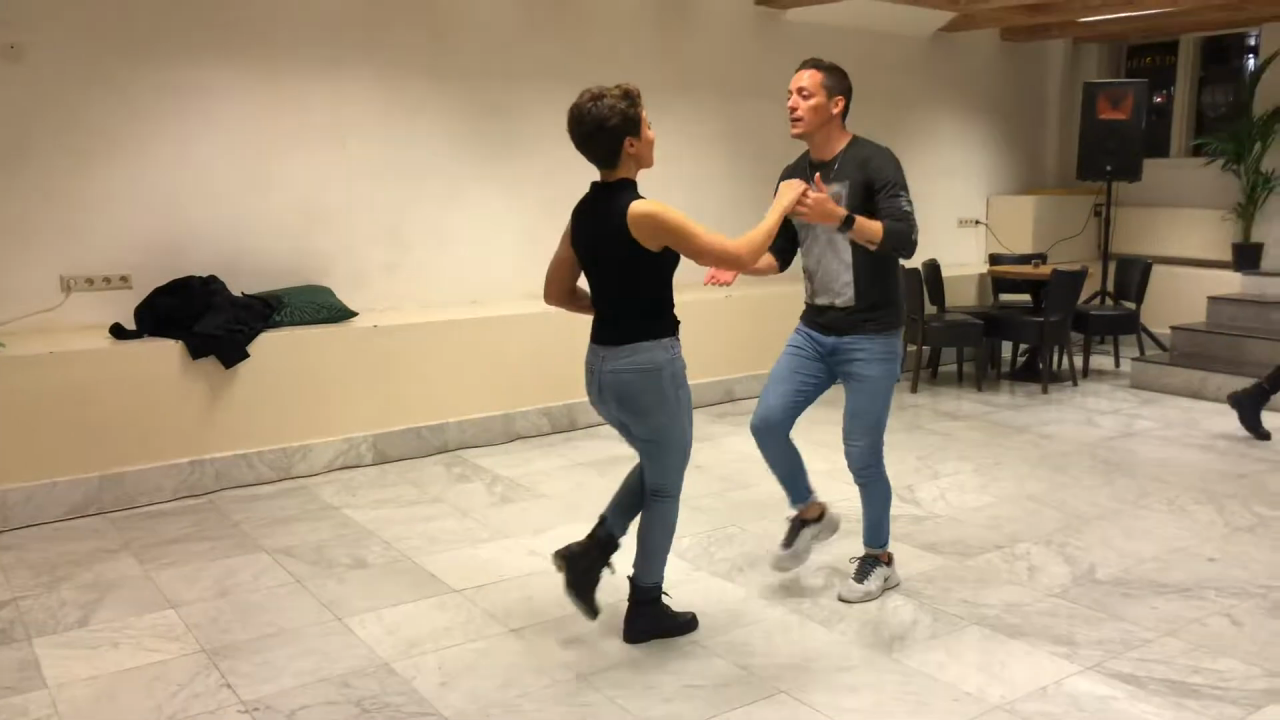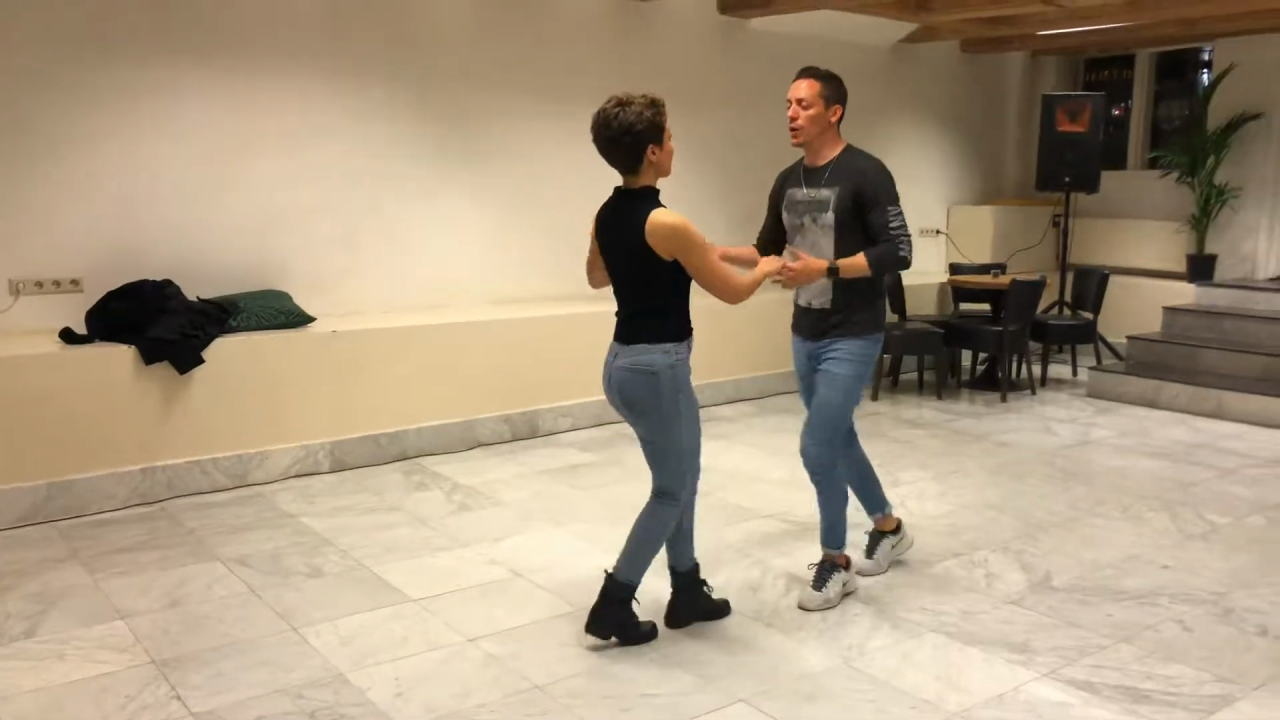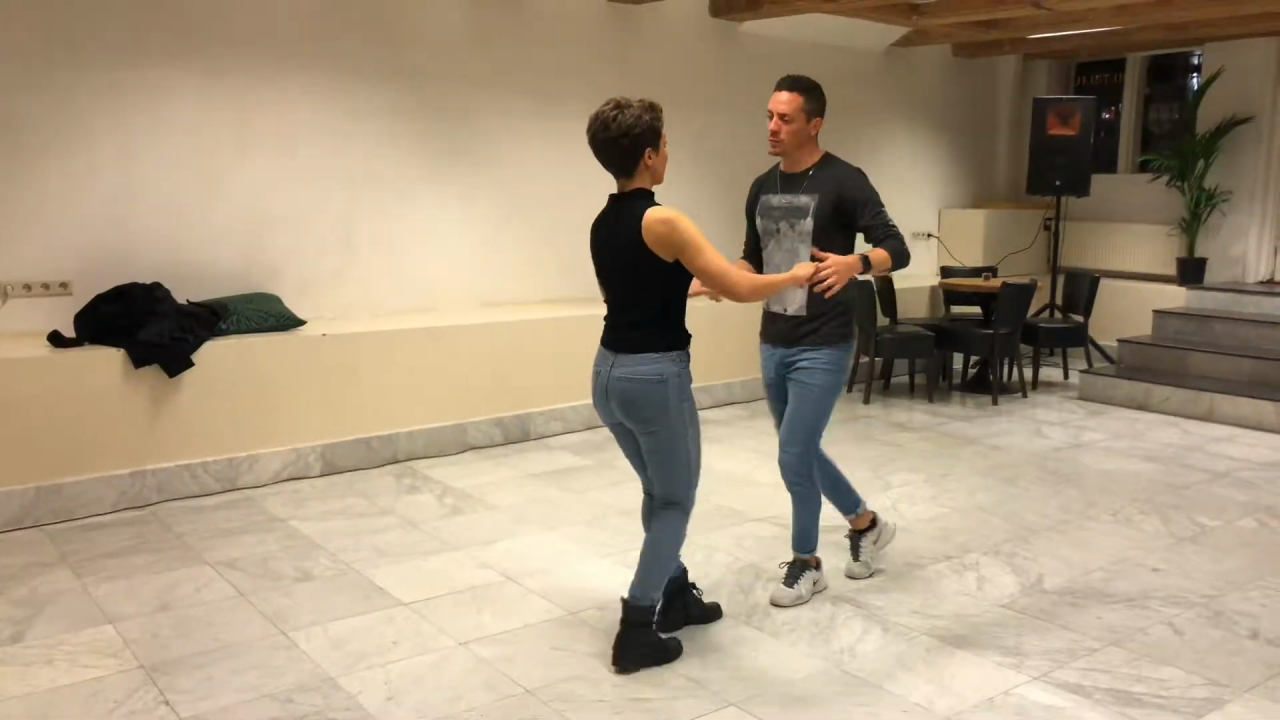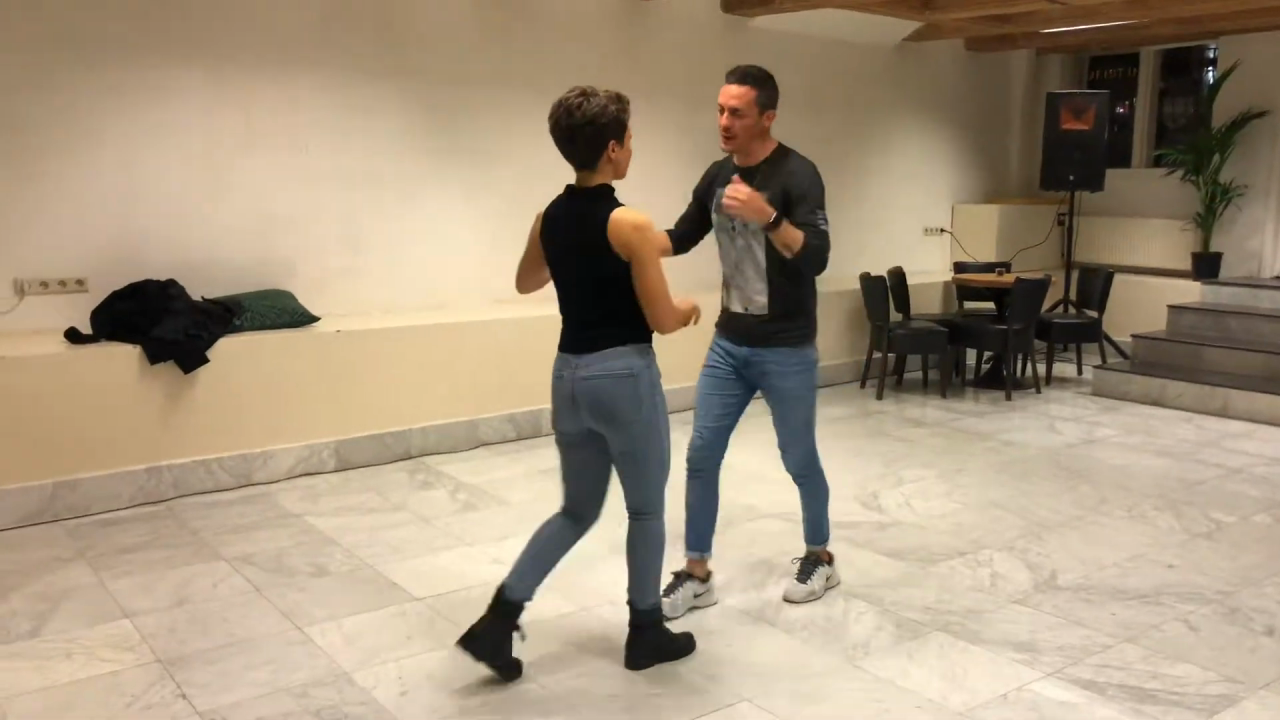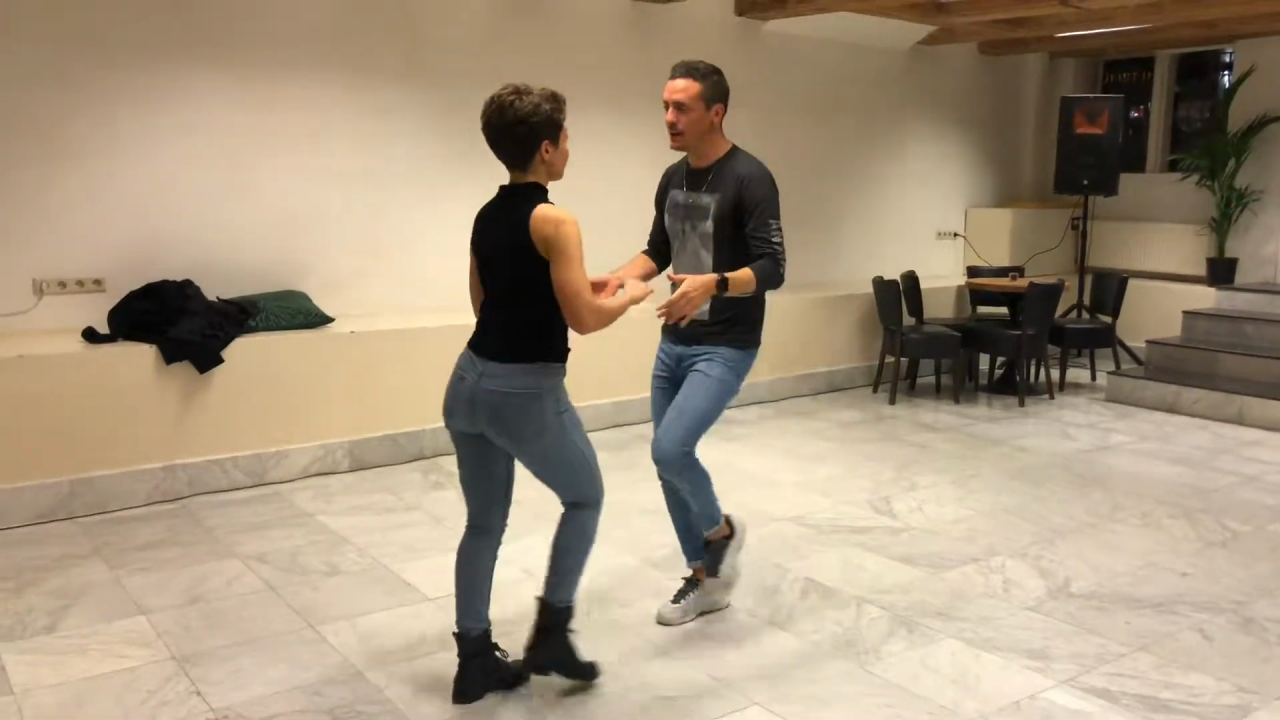
dt=0.4s
person 1, frame 1
left shoulder: (584, 213)
right shoulder: (644, 215)
left elbow: (556, 291)
right elbow: (739, 256)
right wrist: (783, 204)
left hip: (603, 365)
right hip: (649, 367)
left knee: (656, 465)
right knee: (665, 487)
left ankle: (589, 553)
right ankle: (644, 608)
person 1, frame 2
left shoulder: (607, 215)
right shoulder: (665, 223)
right elbow: (732, 291)
right wrist: (767, 267)
left hip: (623, 363)
right hip: (656, 369)
left knee: (675, 482)
right knee: (675, 492)
left ankle: (687, 593)
right ankle: (612, 605)
person 1, frame 3
left shoulder: (602, 224)
right shoulder: (663, 222)
right elbow: (739, 288)
left wrist: (679, 282)
right wrist: (793, 276)
left hip: (608, 372)
right hip: (654, 376)
left knee: (659, 490)
right knee: (676, 503)
left ankle: (677, 595)
right ankle: (637, 631)
person 1, frame 4
left shoulder: (549, 218)
right shoulder: (629, 224)
left elbow: (525, 282)
right elbow: (660, 318)
right wrist: (687, 308)
left hip: (570, 375)
right hip: (624, 376)
left knee: (577, 509)
right knee: (646, 508)
left ankle: (496, 621)
right ankle: (646, 633)
person 1, frame 5
left shoulder: (487, 218)
right shoulder: (552, 222)
right elbow: (585, 318)
right wrist: (631, 293)
left hip: (469, 382)
right hip: (527, 391)
left knee: (483, 524)
right knee: (585, 497)
left ankle: (476, 659)
right ankle: (551, 633)
person 2, frame 1
left shoulder: (875, 163)
right shoulder: (791, 177)
left elbow: (904, 241)
right elbow: (782, 254)
left wrist: (839, 217)
right wrist: (741, 266)
left hip: (872, 337)
right hip: (814, 332)
left knee: (862, 455)
right knee: (767, 423)
left ankle: (878, 558)
right ankle: (809, 514)
person 2, frame 2
left shoulder: (865, 173)
right shoulder: (786, 182)
left elbow: (896, 253)
right elbow: (766, 253)
left wrist: (825, 270)
right wrist: (721, 254)
left hip: (853, 337)
right hip: (805, 336)
left knee: (816, 449)
right knee: (835, 440)
left ankle: (836, 564)
right ankle: (889, 528)
person 2, frame 3
left shoulder: (846, 182)
right shoulder: (763, 187)
left elbow: (898, 252)
left wrist: (854, 262)
left hip: (823, 349)
right hip: (773, 345)
left knee: (793, 458)
right knee: (800, 453)
left ankle: (807, 562)
right ankle: (867, 523)
person 2, frame 4
left shoulder: (797, 175)
right shoulder: (716, 176)
left elbow: (815, 257)
right elbow: (682, 237)
left wrist: (766, 216)
left hip: (786, 349)
right hip: (728, 344)
left knee: (798, 457)
right knee: (700, 454)
left ankle: (819, 558)
right ankle: (697, 573)
person 2, frame 5
left shoulder: (749, 178)
right shoulder: (671, 179)
left elbow: (772, 270)
left wrist: (714, 285)
right wrist: (616, 280)
left hip: (725, 347)
right hip: (673, 344)
left knee: (670, 449)
right knee: (670, 457)
left ankle: (719, 533)
right ankle: (708, 576)
